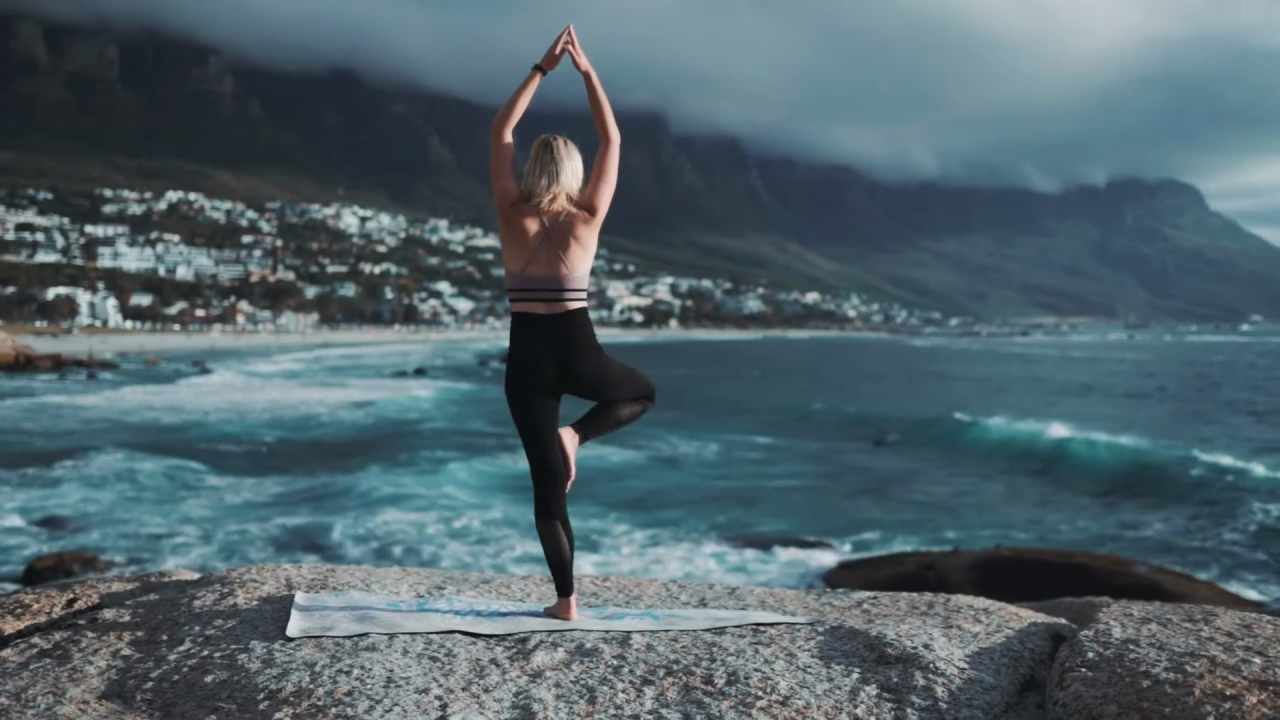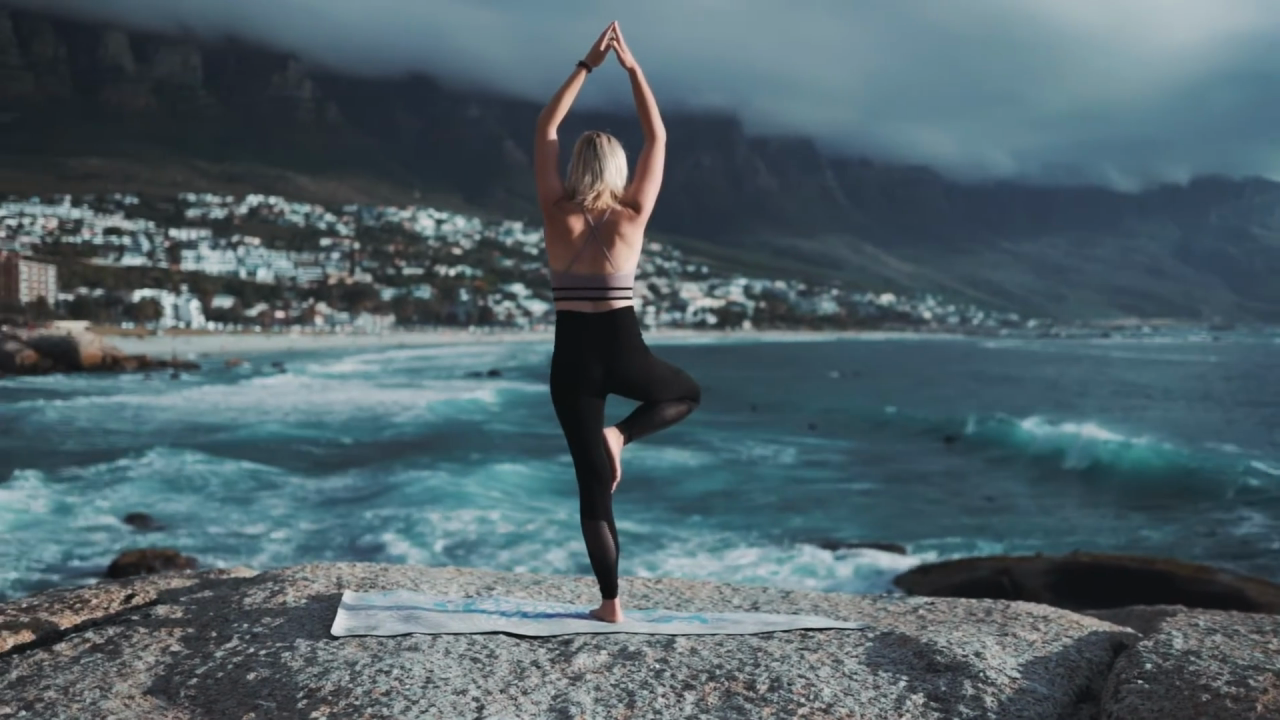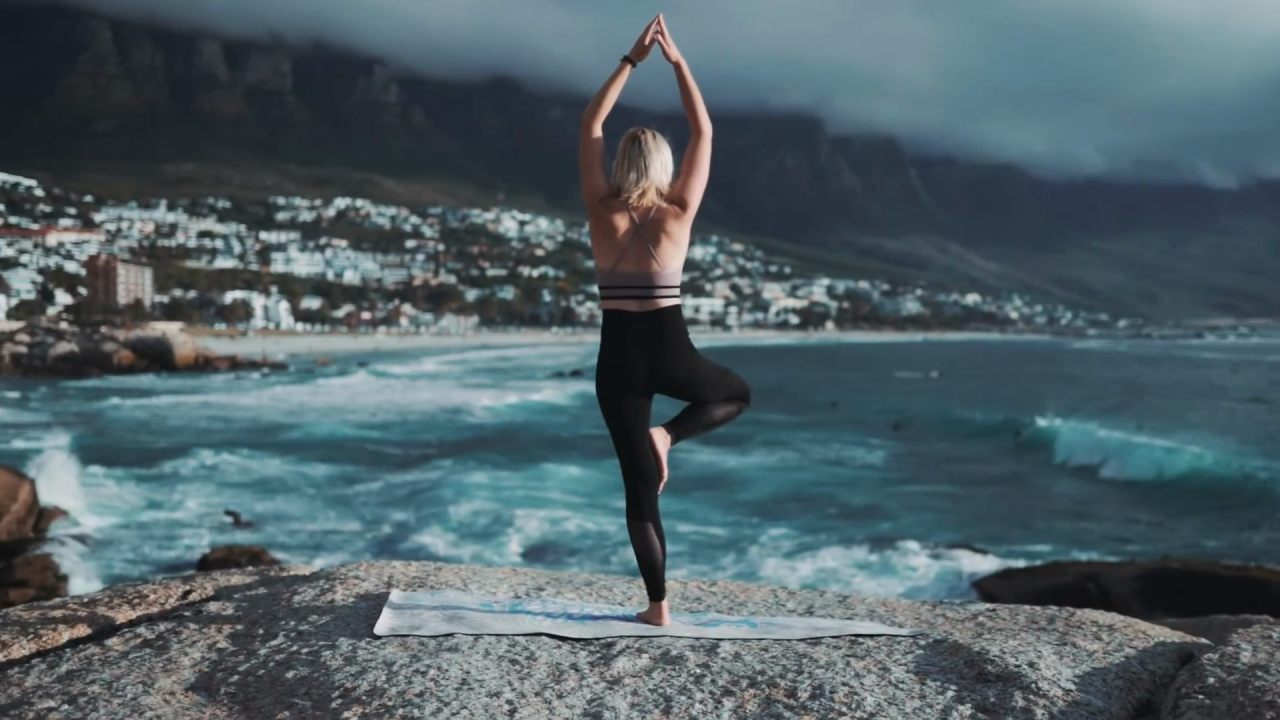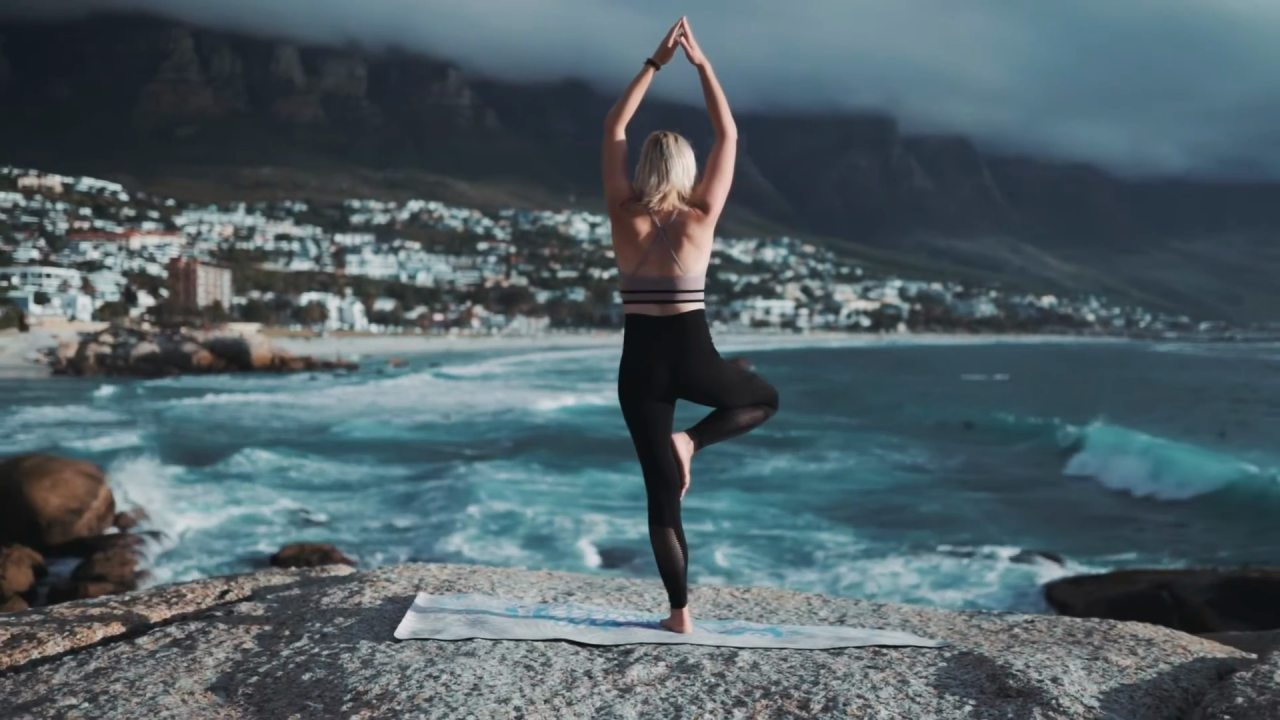
dt=1s
person 1, frame 1
left shoulder: (512, 216)
right shoulder: (587, 219)
left elbow: (501, 133)
right elbow: (612, 139)
left wrist: (542, 68)
right wrist: (585, 69)
left hip: (527, 360)
right hip: (578, 355)
left knee: (547, 486)
right knee: (643, 392)
left ankle: (565, 601)
right ankle: (576, 434)
person 1, frame 2
left shoulder: (557, 214)
right shoulder: (632, 216)
left elbow: (545, 129)
right elbow: (657, 136)
left wrist: (588, 64)
right wrist: (630, 65)
left hip: (573, 359)
right hip: (623, 354)
left knee: (593, 487)
right knee: (687, 392)
left ankle: (610, 604)
right ankle: (621, 434)
person 1, frame 3
left shoulder: (602, 213)
right shoulder: (678, 214)
left elbow: (589, 126)
right elbow: (703, 132)
left wrist: (631, 59)
right wrist: (676, 60)
left hip: (618, 358)
right hip: (669, 353)
left knee: (639, 489)
right knee: (738, 393)
left ankle: (657, 608)
right ankle: (668, 435)
person 1, frame 4
left shoulder: (624, 217)
right shoulder: (701, 218)
left elbow: (613, 130)
right elbow: (728, 135)
left wrist: (654, 63)
right wrist: (700, 62)
left hip: (641, 363)
right hip: (692, 358)
left knee: (662, 493)
right knee: (765, 398)
left ankle: (679, 615)
right ankle: (691, 440)
